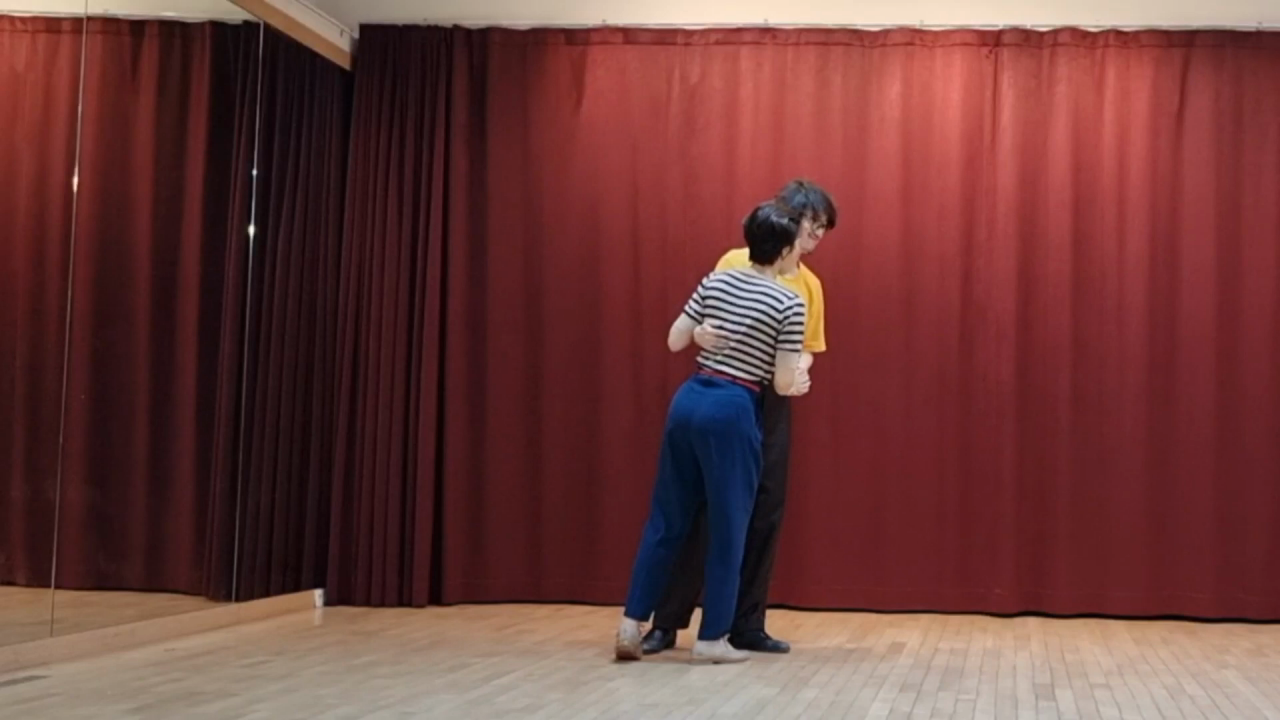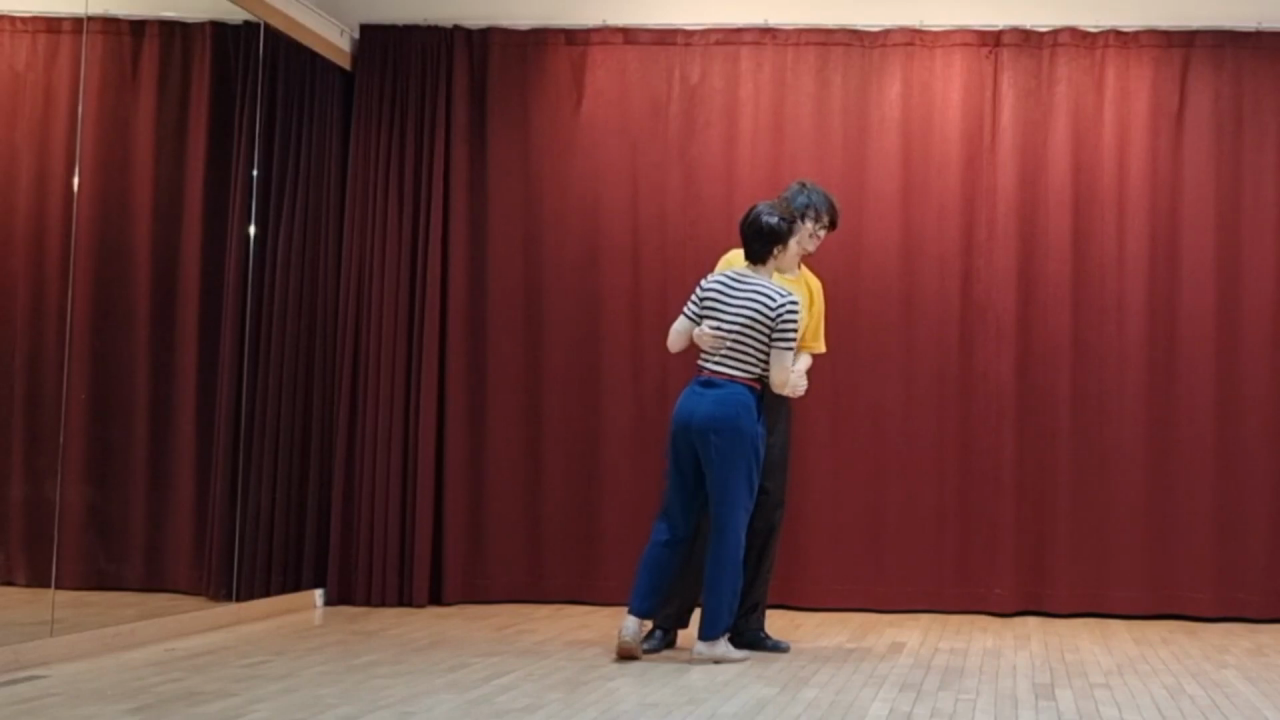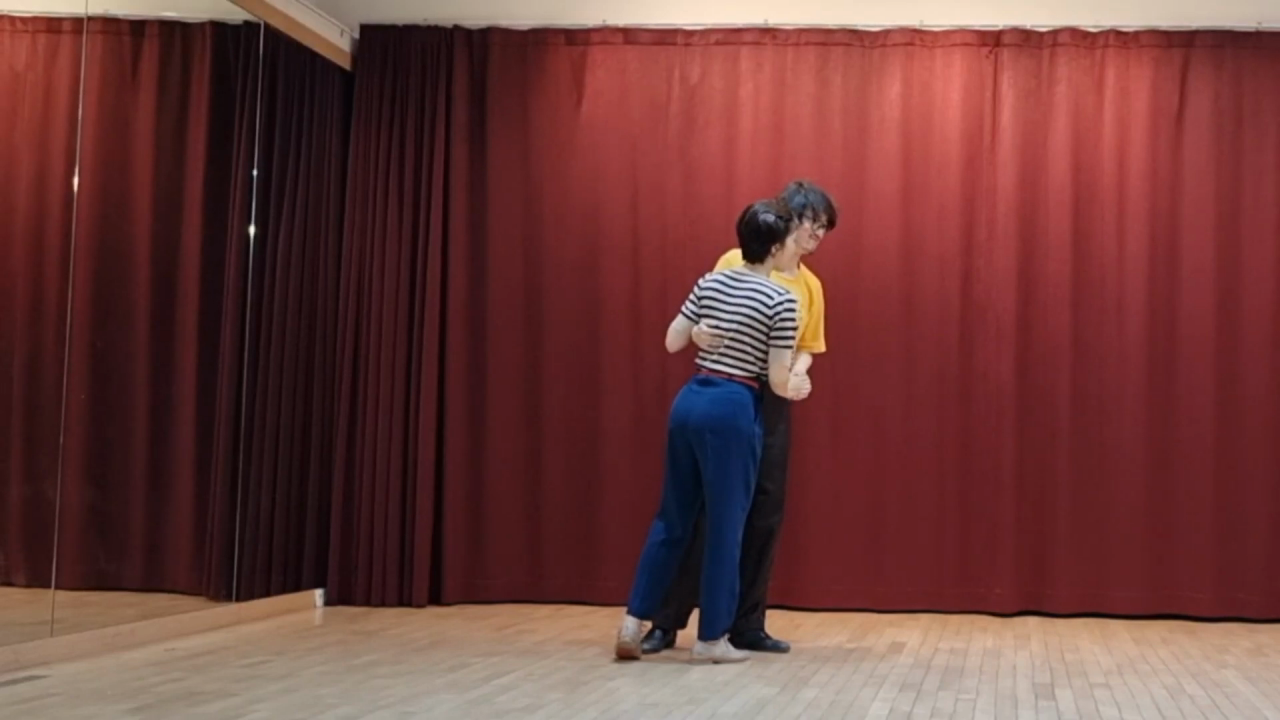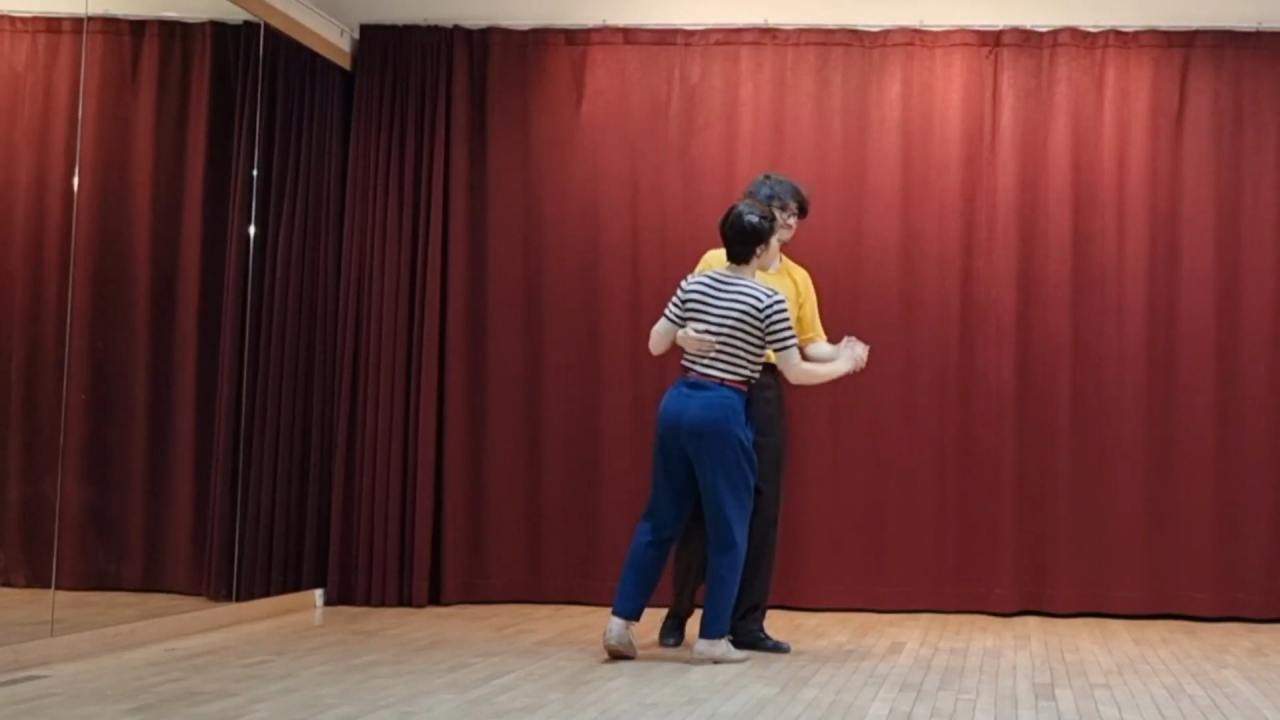
dt=0.5s
person 1, frame 1
left shoulder: (811, 286)
right shoulder: (737, 262)
left elbow: (807, 348)
right elbow: (698, 319)
left wrist: (797, 373)
right wrist: (701, 334)
left hip: (772, 405)
left knee: (765, 512)
right knee: (702, 508)
left ankle: (747, 625)
right ankle: (667, 621)
person 1, frame 2
left shoulder: (811, 287)
right shoulder: (737, 263)
left elbow: (805, 349)
right elbow: (700, 319)
left wrist: (796, 375)
right wrist: (698, 333)
left hip: (772, 405)
left knee: (765, 512)
left ankle: (747, 624)
right ankle: (667, 621)
person 1, frame 3
left shoulder: (812, 287)
right shoulder: (736, 262)
left elbow: (806, 349)
right elbow: (699, 318)
left wrist: (795, 374)
right wrist: (697, 332)
left hip: (772, 405)
left knee: (765, 513)
left ankle: (747, 624)
right ankle: (667, 621)
person 1, frame 4
left shoulder: (798, 279)
right shoulder: (717, 263)
left elbow: (813, 344)
left wrist: (843, 354)
right wrist: (683, 334)
left hip: (766, 395)
left knee: (762, 509)
right knee: (706, 504)
left ankle: (747, 624)
right ankle: (679, 612)
person 2, frame 1
left shoulder: (715, 281)
right shoulder: (790, 304)
left elbow: (675, 341)
right elbow: (782, 383)
right wrist: (799, 384)
left hip: (689, 399)
right hip: (732, 412)
left knee: (668, 515)
right knee: (729, 523)
left ankle: (632, 623)
right ankle: (712, 637)
person 2, frame 2
left shoulder: (712, 284)
right shoulder: (784, 302)
left elbow: (675, 343)
right elbow: (777, 380)
right wrist: (795, 386)
left hip: (692, 401)
right hip: (735, 411)
left knee: (676, 515)
right knee: (728, 523)
left ankle: (634, 622)
right ankle: (712, 638)
person 2, frame 3
left shoulder: (710, 282)
right shoulder: (781, 300)
left elbow: (673, 342)
right elbow: (777, 379)
right wrist: (796, 390)
left hip: (689, 399)
right hip: (732, 410)
left knee: (673, 516)
right knee: (725, 522)
left ankle: (633, 622)
right ankle: (711, 637)
person 2, frame 4
left shoulder: (693, 285)
right shoulder: (768, 303)
left elbow: (655, 344)
right elbow: (796, 372)
right wrist: (842, 364)
left hip: (677, 403)
right hip: (721, 412)
left knee: (660, 518)
right knee: (728, 525)
left ankle: (620, 624)
right ankle: (712, 638)
